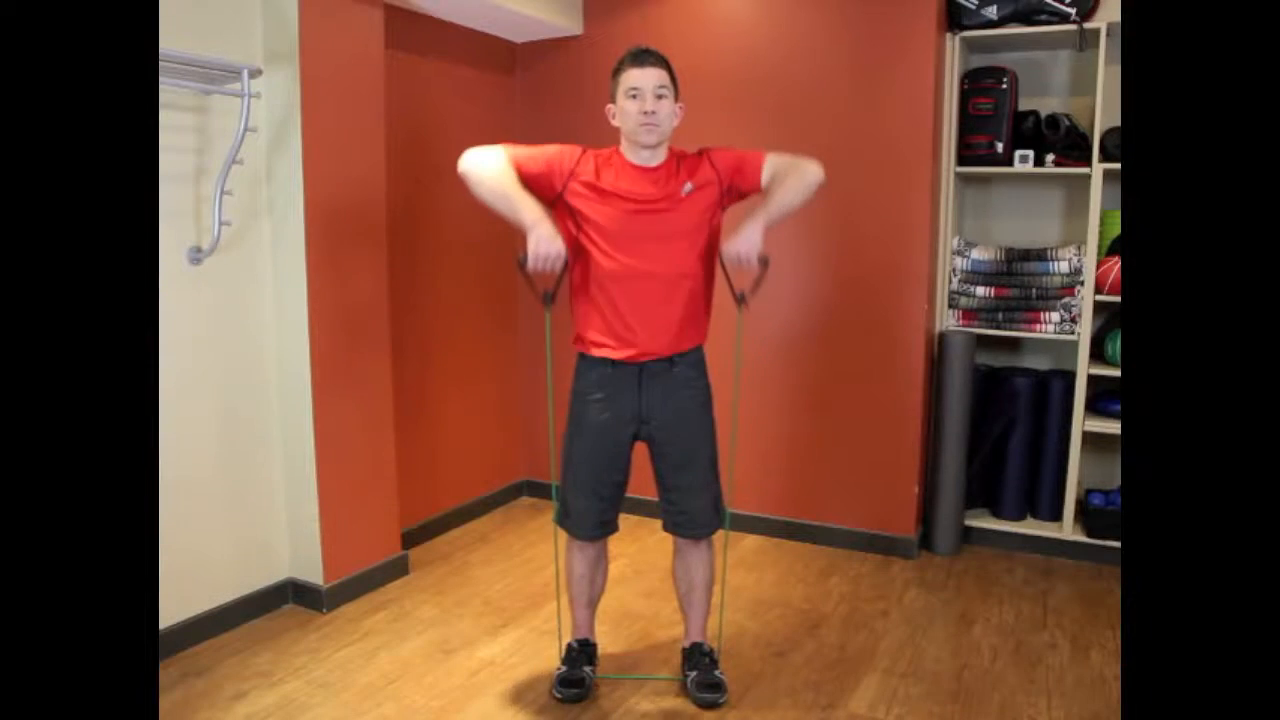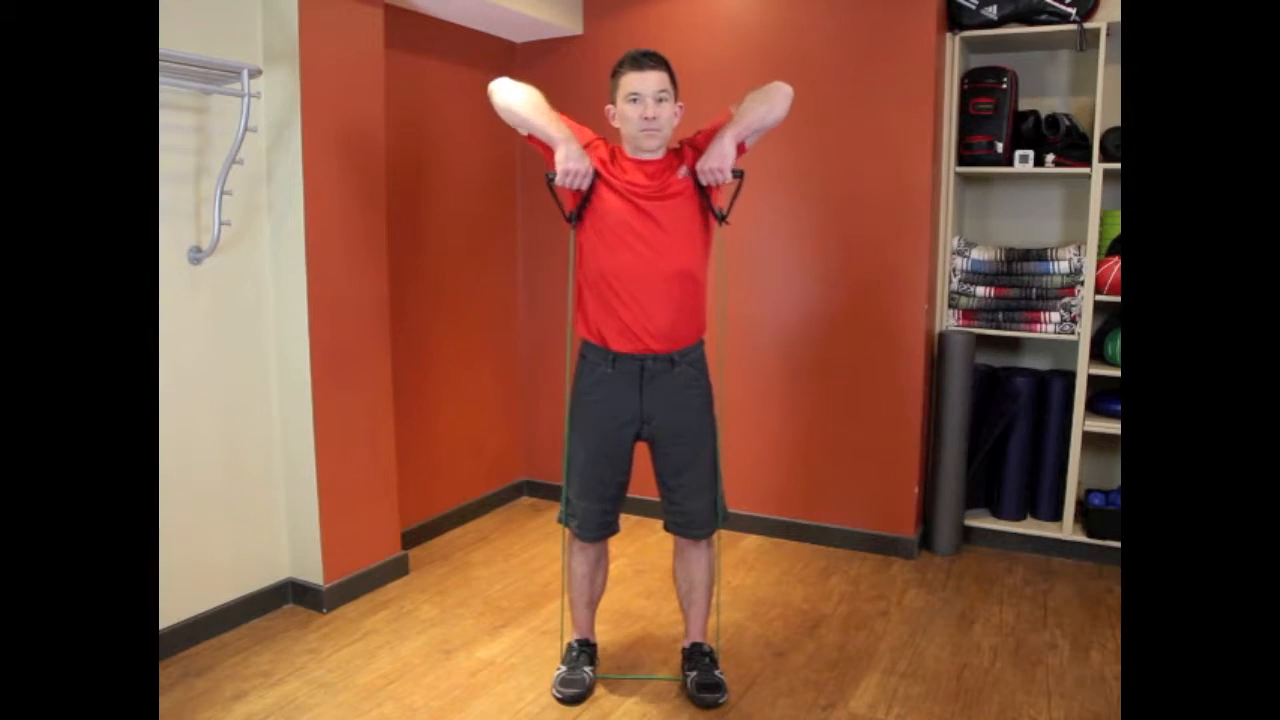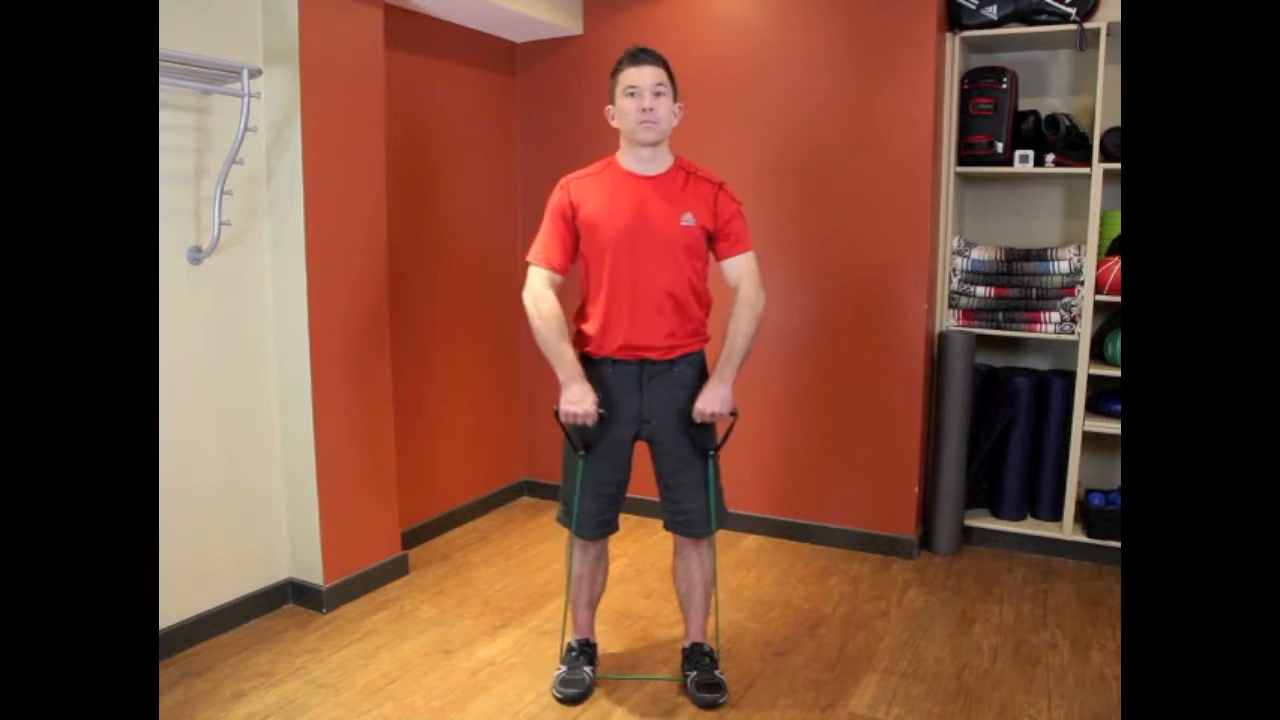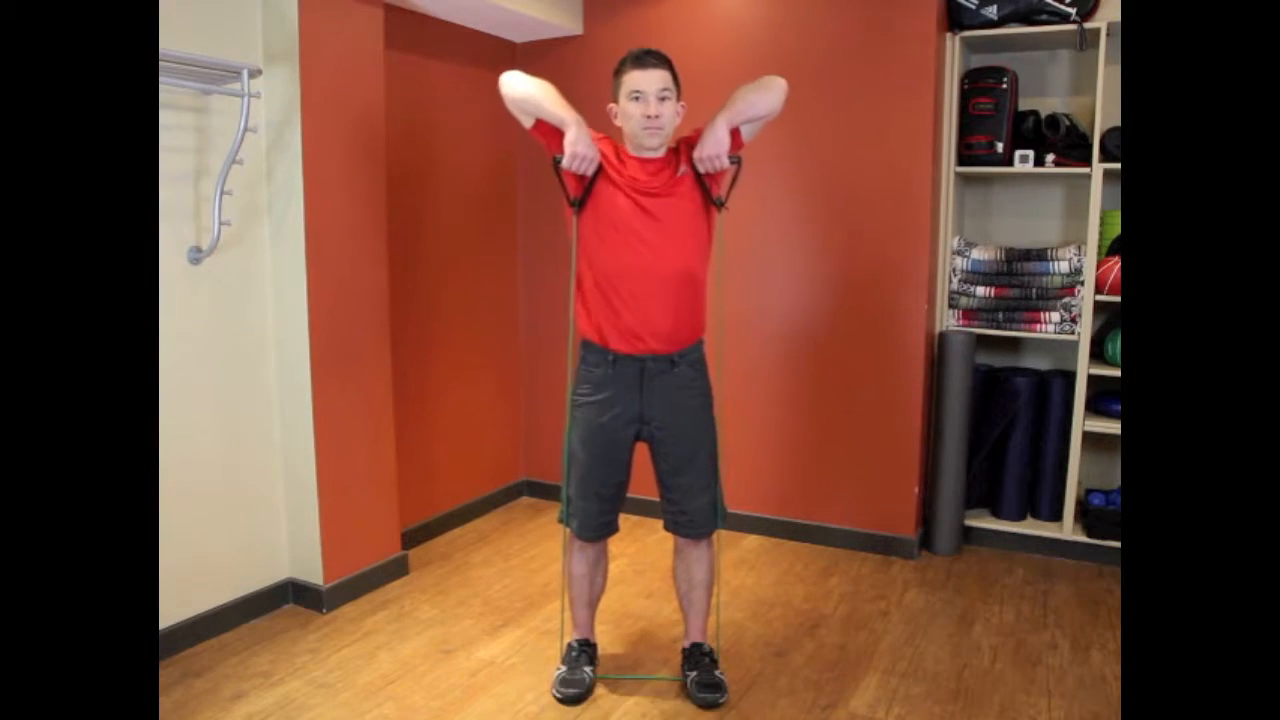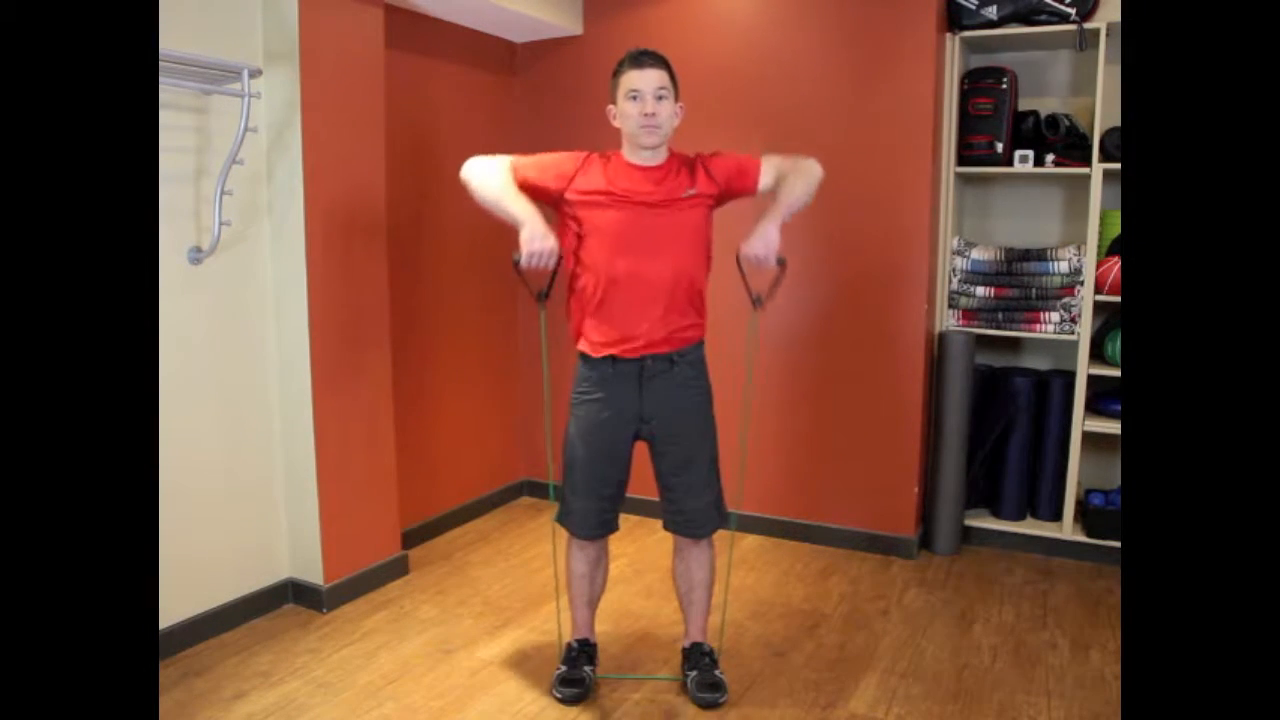
dt=1s
person 1, frame 1
left shoulder: (709, 170)
right shoulder: (575, 171)
left elbow: (806, 172)
right elbow: (475, 163)
left wrist: (758, 223)
right wrist: (535, 220)
left hip: (681, 376)
right hip: (601, 376)
left knee: (695, 523)
right knee: (586, 522)
left ankle: (697, 649)
right ankle: (581, 645)
person 1, frame 2
left shoulder: (697, 161)
right shoulder: (589, 161)
left elbow: (778, 95)
right elbow: (504, 91)
left wrist: (726, 138)
right wrist: (563, 141)
left hip: (681, 371)
right hip: (604, 371)
left knee: (695, 523)
right knee: (587, 522)
left ankle: (697, 649)
right ankle: (581, 646)
person 1, frame 3
left shoulder: (710, 194)
right shoulder: (576, 192)
left elbow: (749, 291)
right elbow: (539, 290)
left wrist: (723, 381)
right wrist: (571, 381)
left hip: (681, 377)
right hip: (601, 377)
left knee: (694, 524)
right knee: (587, 523)
left ankle: (697, 650)
right ankle: (581, 646)
person 1, frame 4
left shoulder: (698, 161)
right shoulder: (590, 160)
left elbow: (774, 91)
right elbow: (513, 85)
left wrist: (721, 127)
right wrist: (571, 126)
left hip: (681, 372)
right hip: (603, 371)
left knee: (695, 522)
right knee: (587, 522)
left ankle: (697, 649)
right ankle: (581, 646)
person 1, frame 5
left shoulder: (708, 175)
right shoulder: (577, 175)
left elbow: (805, 171)
right elbow: (477, 171)
left wrist: (772, 223)
right wrist: (527, 221)
left hip: (680, 373)
right hip: (601, 376)
left knee: (694, 522)
right knee: (586, 522)
left ankle: (697, 649)
right ankle: (581, 645)
